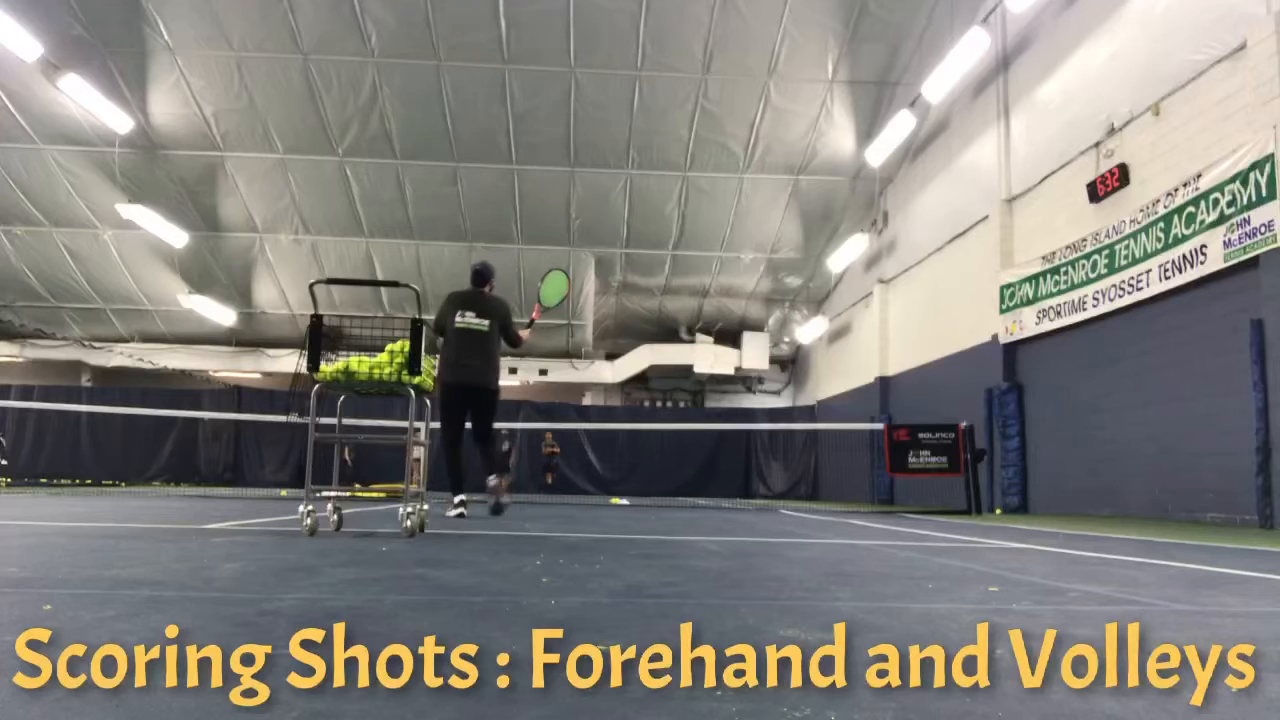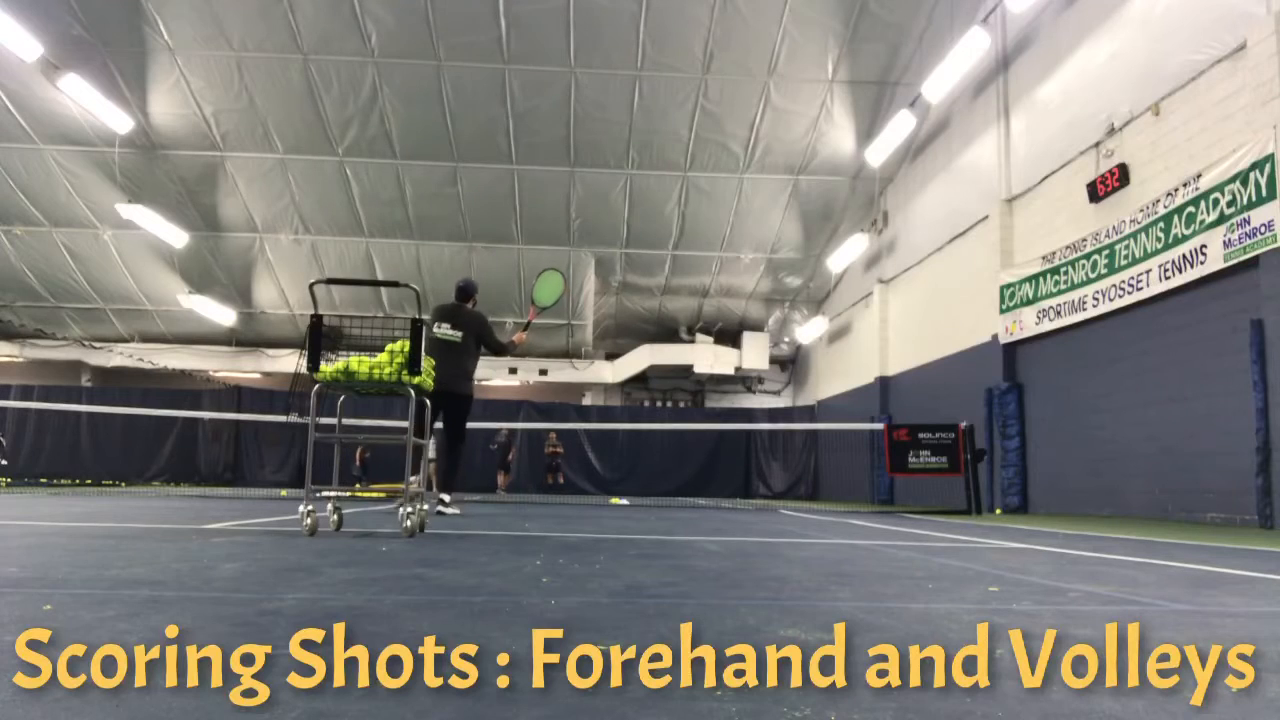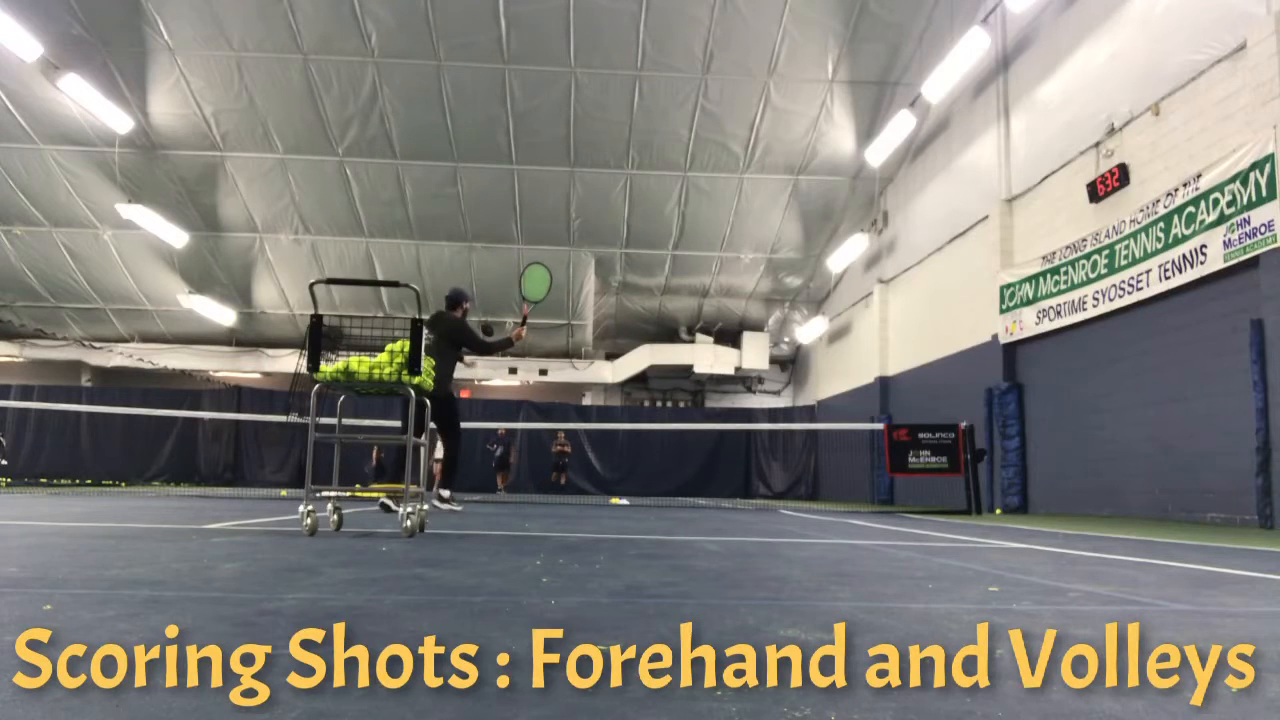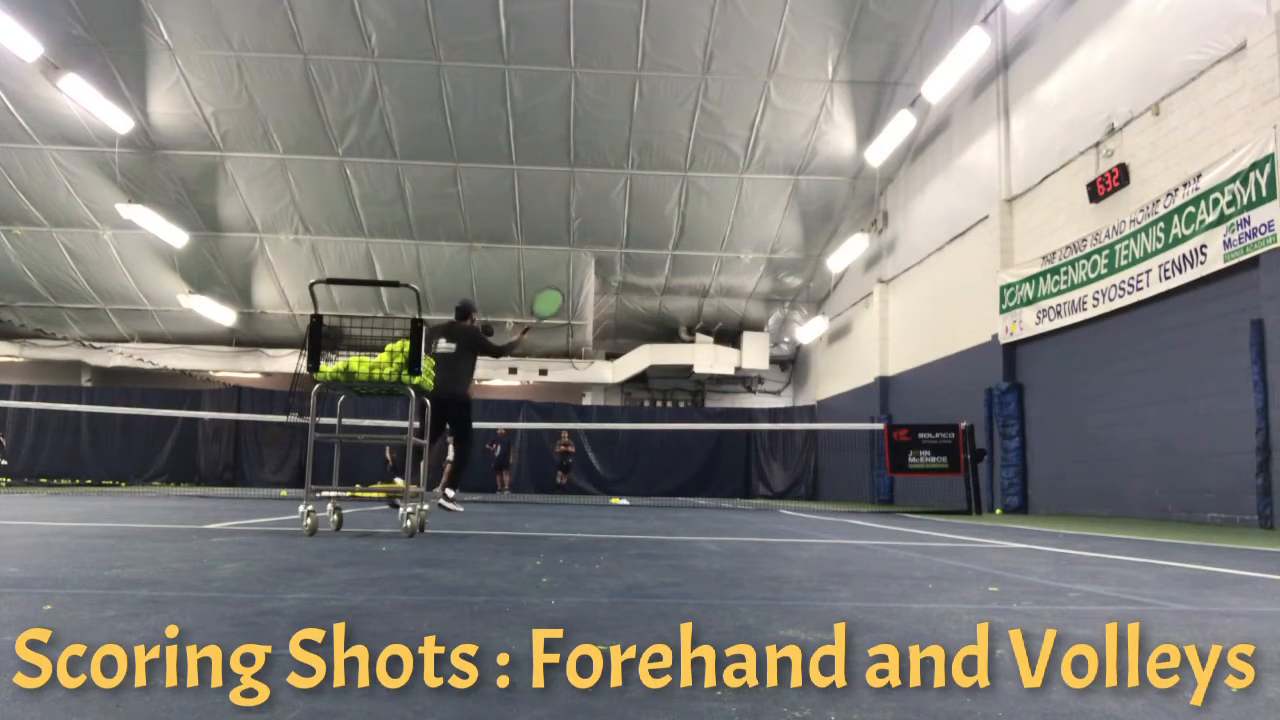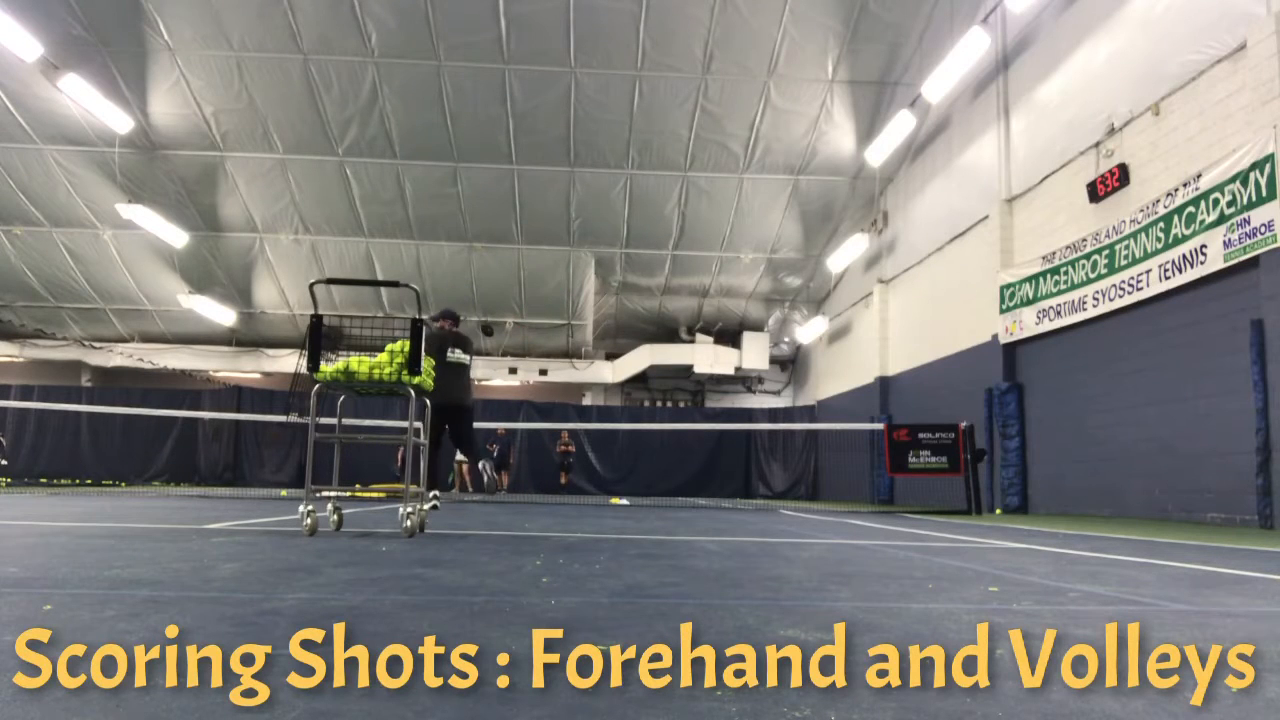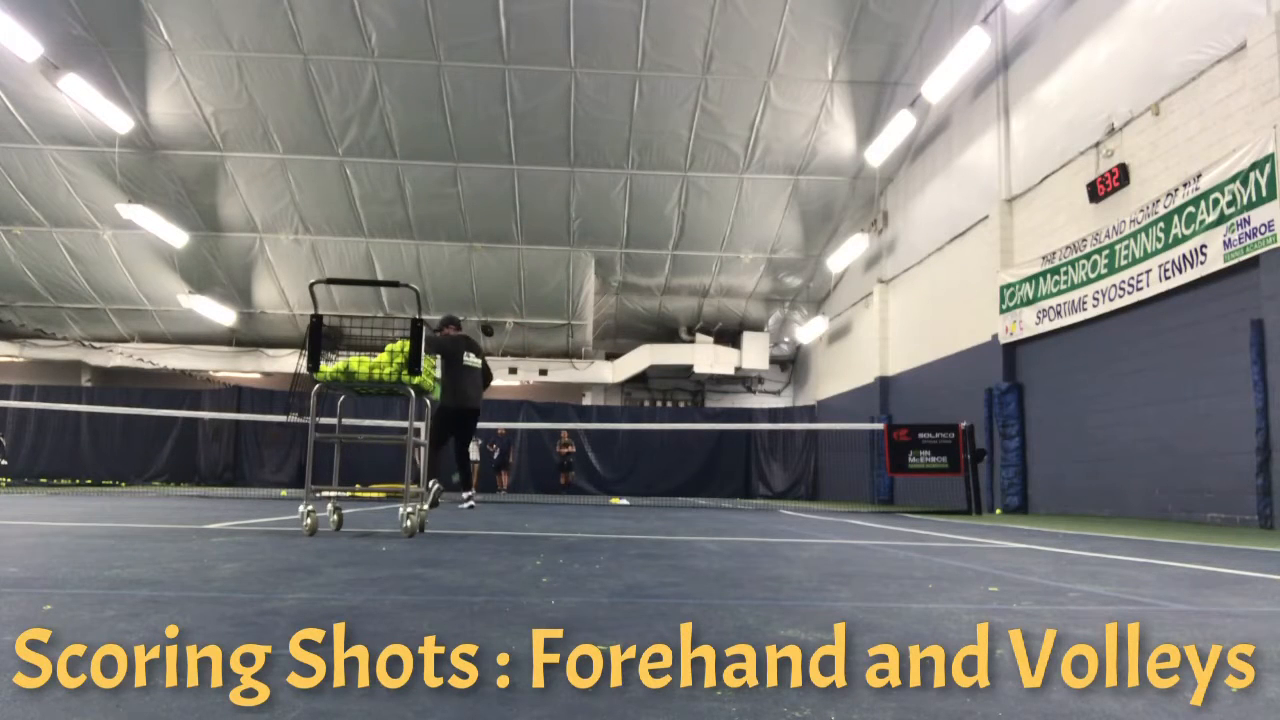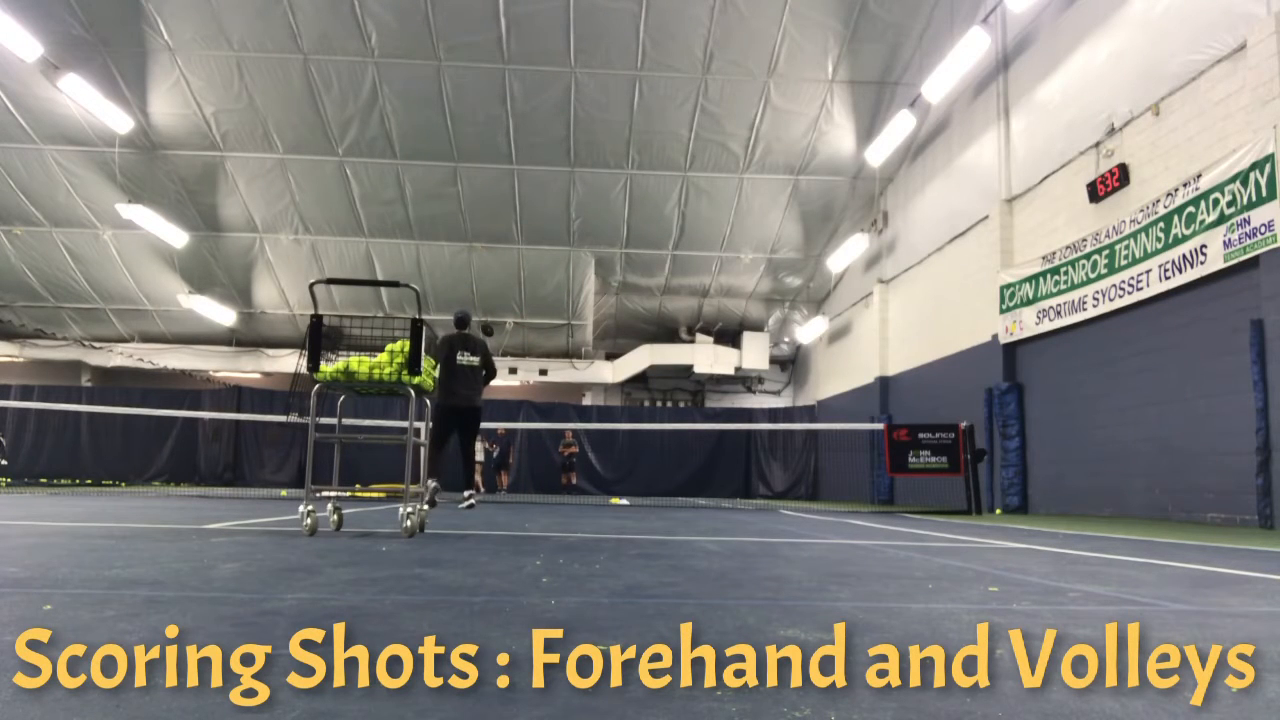
dt=0.4s
person 1, frame 1
left shoulder: (454, 300)
right shoulder: (499, 306)
left elbow: (438, 329)
right elbow: (513, 342)
right wrist: (522, 335)
left hip: (453, 380)
right hip: (485, 382)
left knee: (452, 440)
right knee: (483, 438)
left ankle: (459, 499)
right ankle: (493, 479)
person 1, frame 2
left shoulder: (438, 313)
right shoulder: (477, 319)
right elbow: (497, 349)
right wrist: (515, 342)
right hip: (459, 389)
left knee: (418, 437)
right knee: (453, 443)
right ankle: (444, 497)
person 1, frame 3
left shoulder: (434, 321)
right shoulder: (457, 325)
right elbow: (483, 348)
left wrist: (459, 356)
right wrist: (512, 339)
right hip: (438, 390)
right knee: (452, 440)
right ankle: (443, 494)
person 1, frame 4
left shoulder: (434, 332)
right shoulder: (471, 334)
right elbow: (496, 351)
right wrist: (515, 342)
left hip: (432, 395)
right hip: (456, 396)
right knee: (463, 446)
right ankle: (448, 494)
person 1, frame 5
left shoulder: (434, 338)
right shoulder: (467, 343)
left hip: (437, 401)
right hip: (462, 402)
left knee: (431, 448)
right knee: (467, 443)
left ankle: (432, 494)
right ankle: (482, 463)
person 1, frame 6
left shoulder: (449, 342)
right shoulder: (476, 348)
left elbow: (425, 344)
right elbow: (488, 378)
left hip: (452, 404)
right hip: (473, 406)
left knee: (433, 445)
right knee: (461, 449)
left ankle: (433, 483)
right ankle: (468, 495)
person 1, frame 7
left shoulder: (447, 341)
right shoulder: (480, 344)
left elbow: (434, 360)
right elbow: (491, 372)
left hip: (448, 403)
right hip: (473, 405)
left knee: (435, 446)
right knee: (467, 449)
left ankle: (432, 482)
right ankle: (469, 493)
